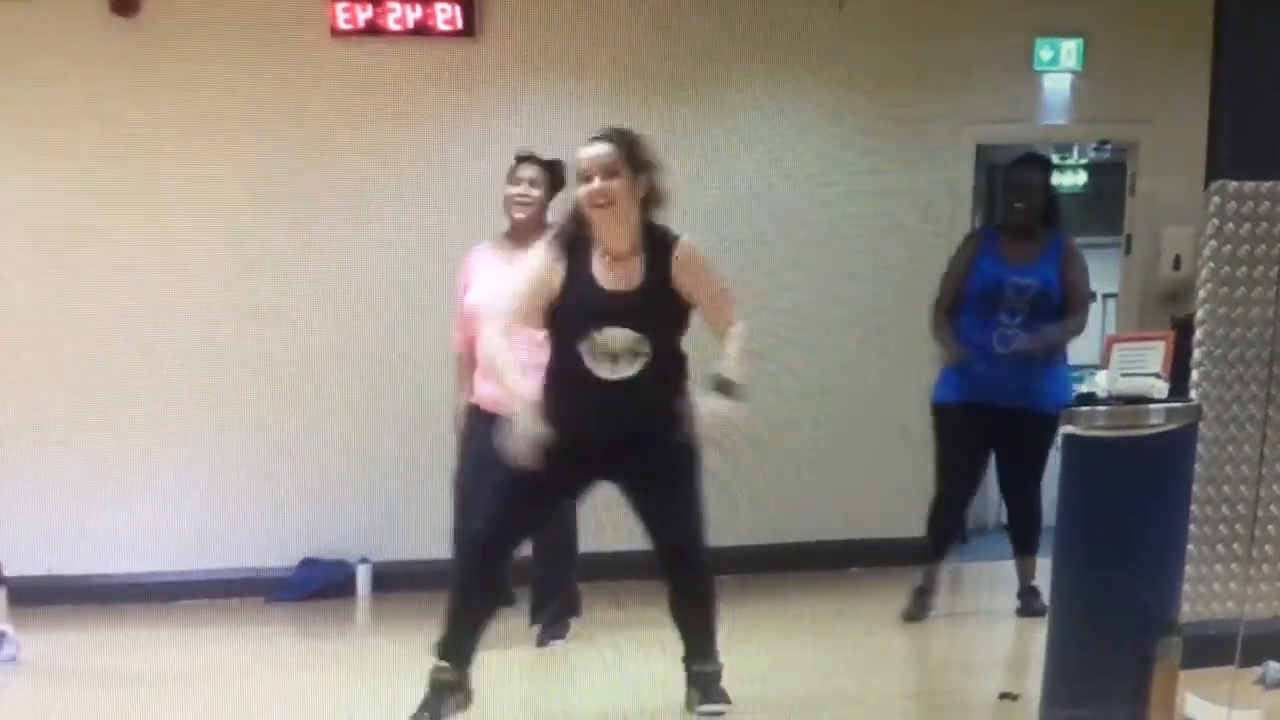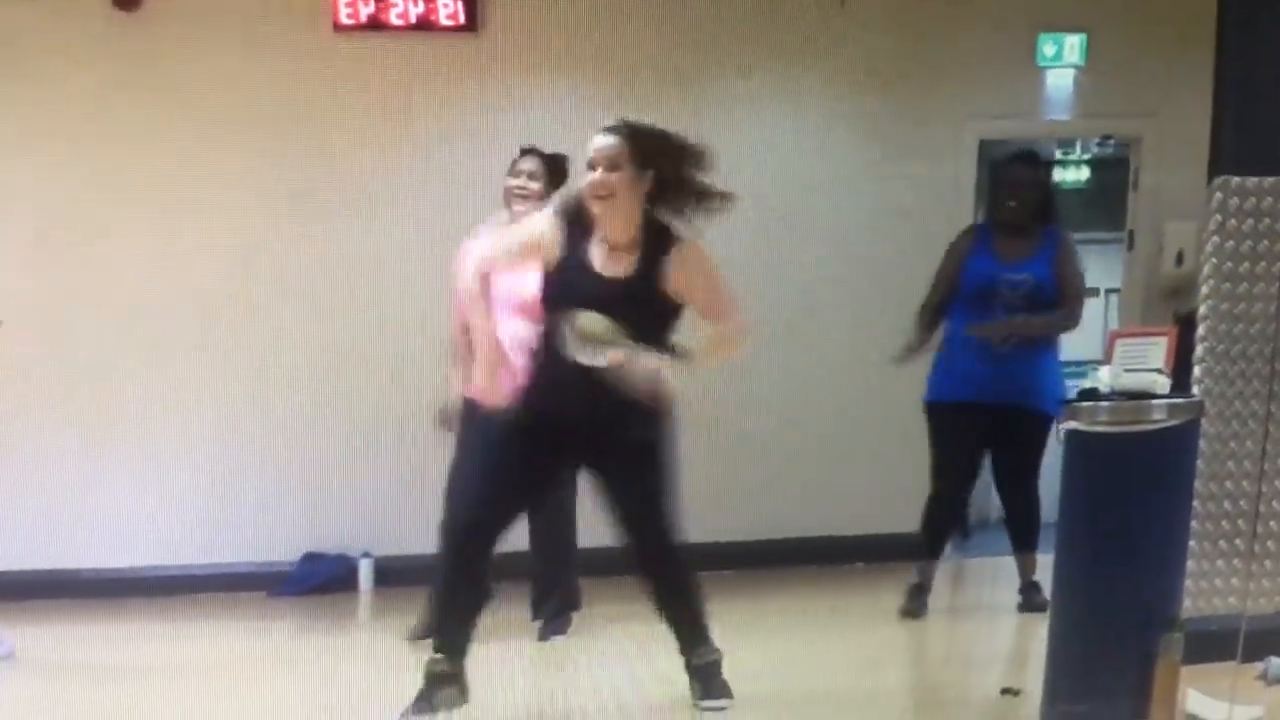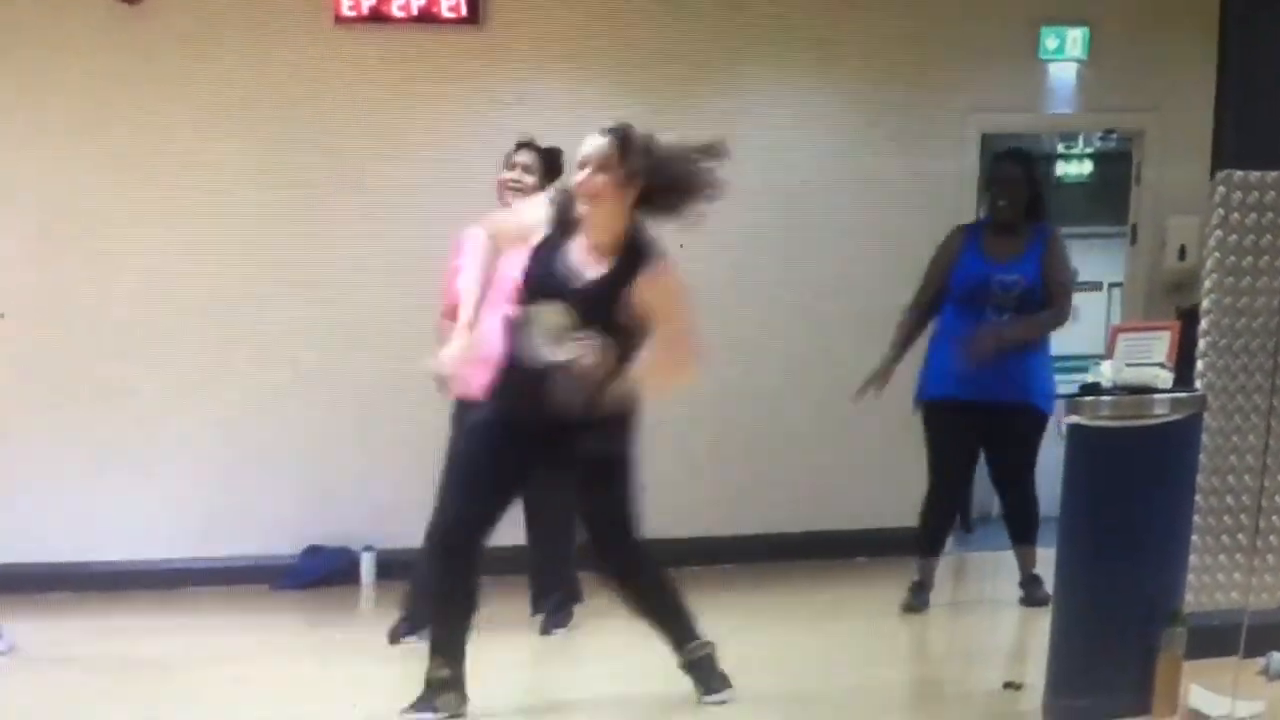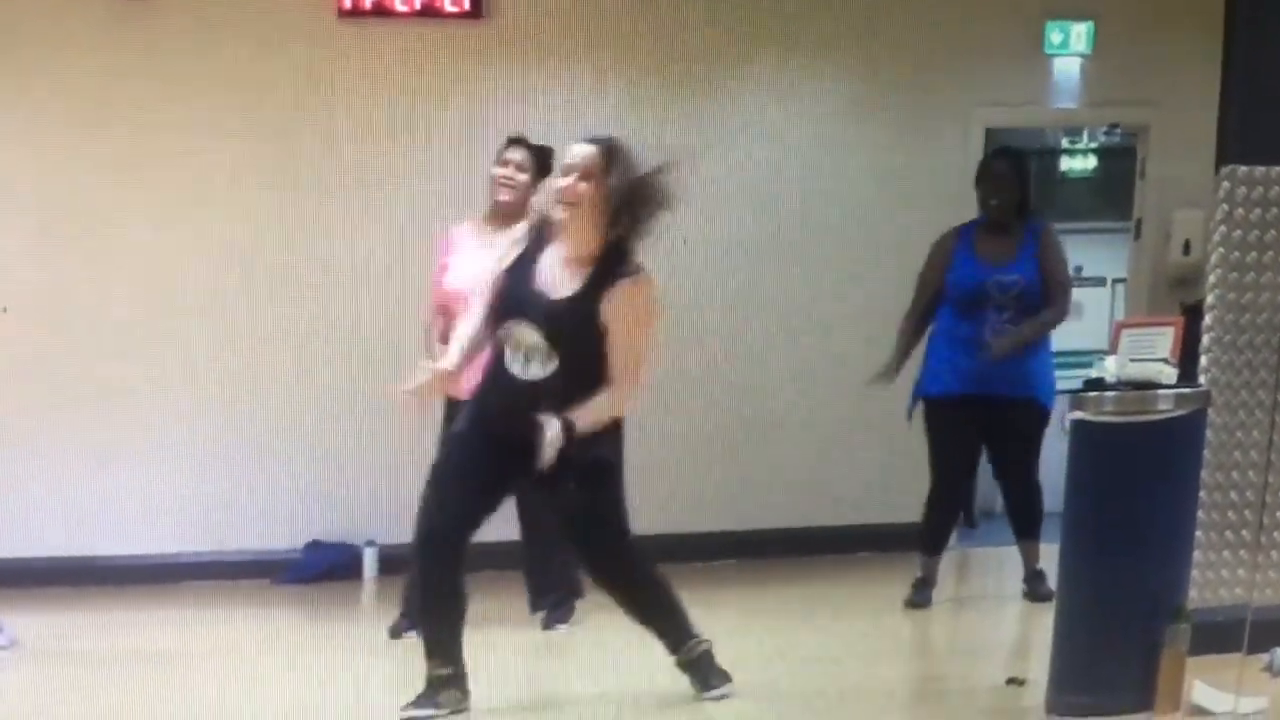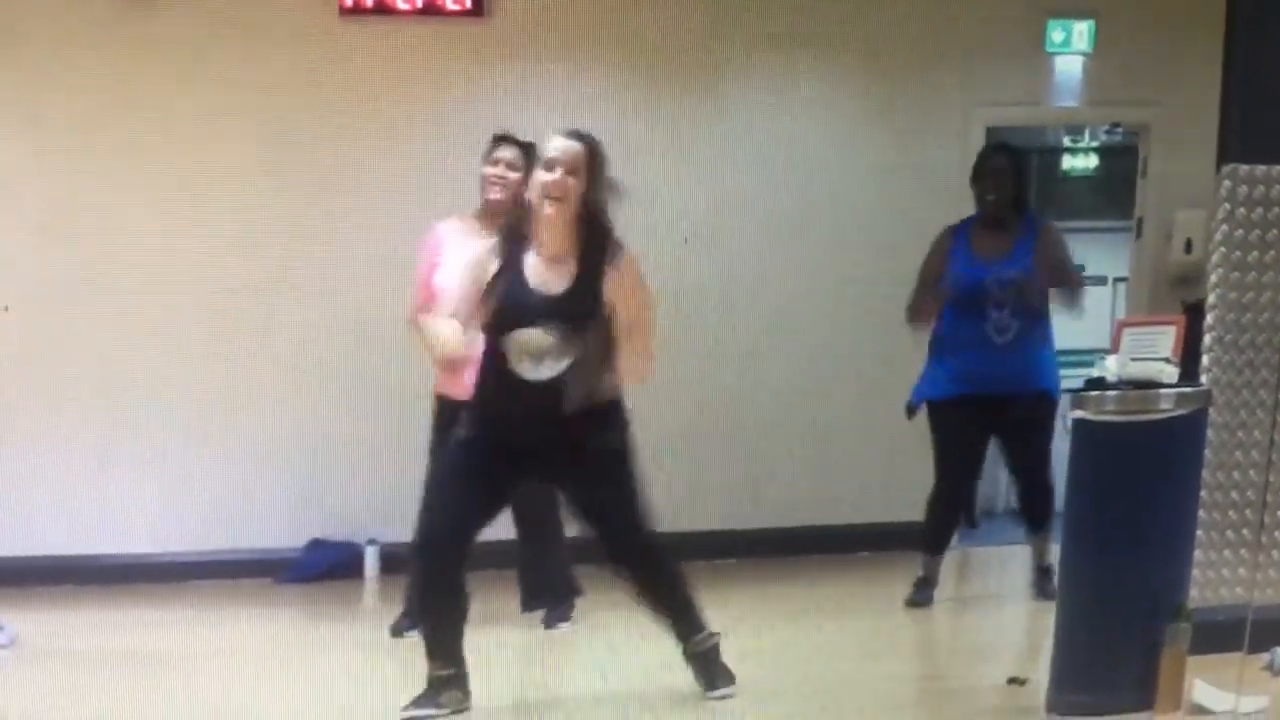
dt=0.1s
person 1, frame 1
left shoulder: (676, 254)
right shoulder: (557, 254)
left elbow: (728, 318)
right elbow: (502, 330)
left wrist: (724, 387)
right wrist: (521, 402)
left hip: (655, 435)
right hip: (565, 433)
left knee: (686, 556)
right knee: (486, 548)
person 1, frame 2
left shoulder: (674, 256)
right shoulder: (561, 227)
left elbow: (729, 325)
right elbow: (483, 263)
left wrist: (678, 361)
left hip: (625, 425)
right hip: (543, 416)
left knee: (656, 550)
right knee: (468, 534)
left ankle: (704, 666)
person 1, frame 3
left shoulder: (649, 271)
right shoulder: (552, 226)
left elbow: (677, 361)
right elbow: (491, 229)
left wrist: (608, 380)
left hip: (590, 431)
right hip: (509, 417)
left knee: (621, 558)
right knee: (450, 539)
left ankle: (698, 657)
person 1, frame 4
left shoulder: (625, 286)
right shoulder: (525, 245)
left elbow: (626, 387)
right elbow: (486, 305)
left wrist: (568, 426)
right wrist: (449, 362)
left hip: (579, 442)
right hip: (490, 430)
left knee: (614, 564)
right knee: (434, 543)
left ankle: (695, 655)
person 1, frame 5
left shoulder: (613, 266)
right shoulder: (501, 254)
left elbow: (640, 352)
right elbow: (459, 325)
left wrist: (607, 367)
right wrist: (451, 338)
left hip: (584, 434)
right hip: (493, 432)
left knee: (636, 550)
right knee: (436, 545)
left ankle: (702, 649)
person 2, frame 1
right shoulder: (479, 258)
right elbow: (465, 341)
right wrist: (462, 404)
right hip: (489, 411)
left knee: (552, 515)
right knee: (473, 510)
left ankle: (555, 613)
person 2, frame 2
right shoulder: (476, 247)
right elbow: (462, 325)
right wrist: (456, 388)
right hip: (483, 404)
left knee: (550, 509)
right knee: (462, 504)
left ankle: (557, 608)
person 2, frame 3
right shoulder: (470, 240)
right elbow: (450, 312)
right wrist: (448, 358)
right hip: (475, 398)
left knee: (547, 503)
left ankle: (556, 602)
right ankle: (424, 608)
person 2, frame 4
right shoulder: (459, 237)
right elbow: (438, 309)
right wrist: (437, 354)
right hip: (465, 398)
left knee: (539, 500)
left ankle: (558, 597)
right ankle: (421, 605)
person 2, frame 5
right shoulder: (445, 234)
right elbow: (422, 309)
right wrist: (441, 350)
right hip: (457, 398)
left knee: (534, 498)
left ankle: (555, 596)
right ankle: (422, 604)
person 3, frame 1
left shoulder: (1063, 253)
right shoulder: (977, 245)
left elbow: (1077, 316)
right elbow: (942, 309)
left wrist: (1043, 340)
right wrist: (949, 345)
left hip: (1033, 395)
right hip: (966, 392)
left knee: (1022, 490)
right knee: (953, 489)
left ankle: (1027, 586)
right ankle: (926, 587)
person 3, frame 2
left shoulder: (1059, 249)
right shoulder: (972, 241)
left elbow: (1072, 311)
right elbow: (936, 302)
left wrist: (1016, 328)
right wrist: (919, 340)
left hip: (1029, 392)
right hip: (962, 387)
left knee: (1019, 489)
right knee: (949, 487)
left ankle: (1028, 582)
right ankle: (921, 585)
person 3, frame 3
left shoulder: (1048, 244)
right shoulder: (961, 241)
left elbow: (1059, 310)
right elbow: (924, 305)
left wrist: (1007, 335)
right wrist: (891, 360)
left hip: (1019, 390)
right hip: (952, 387)
left knee: (1016, 483)
right knee: (947, 487)
left ankle: (1030, 575)
right ankle: (922, 581)
person 3, frame 4
left shoulder: (1041, 240)
right shoulder: (953, 245)
left elbow: (1061, 305)
right elbow: (919, 310)
left wrist: (1023, 333)
right wrist: (898, 358)
left hip: (1022, 386)
right hip: (954, 385)
left knee: (1021, 481)
right knee: (949, 485)
left ankle: (1033, 570)
right ankle: (926, 576)
person 3, frame 5
left shoulder: (1040, 235)
right shoulder: (951, 241)
left elbow: (1073, 289)
right elbow: (918, 309)
left wrist: (1055, 283)
right wrist: (926, 310)
left hip: (1027, 382)
right hip: (960, 384)
left knee: (1033, 472)
right knee: (954, 483)
left ankle: (1043, 565)
right ankle: (928, 575)
